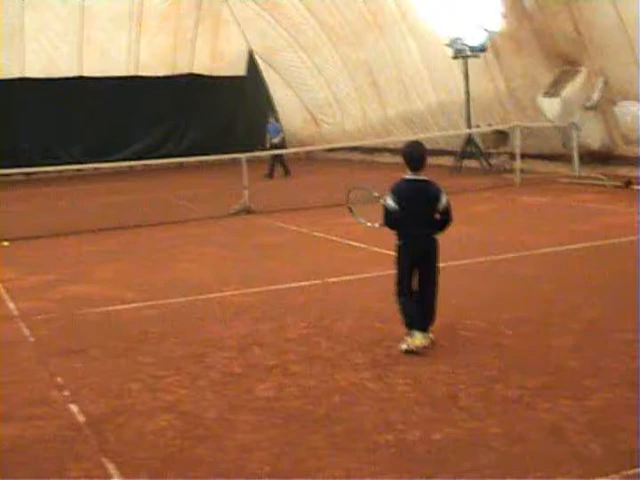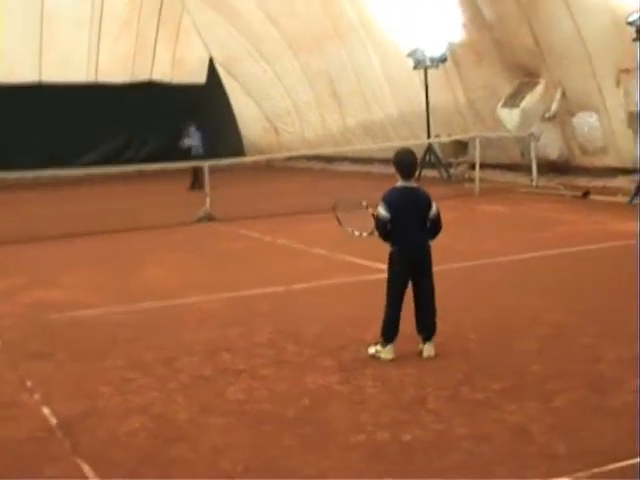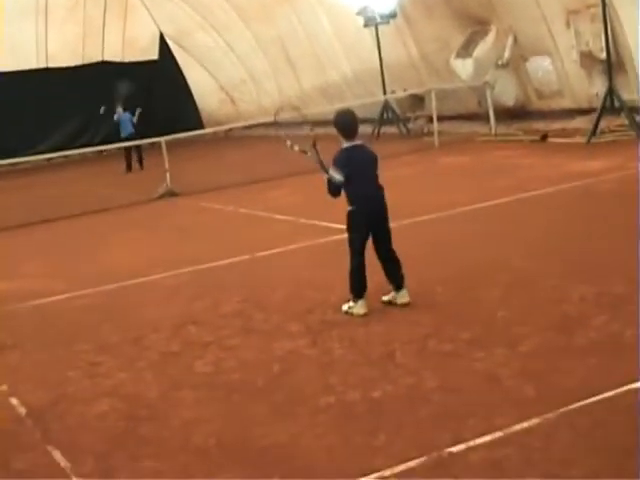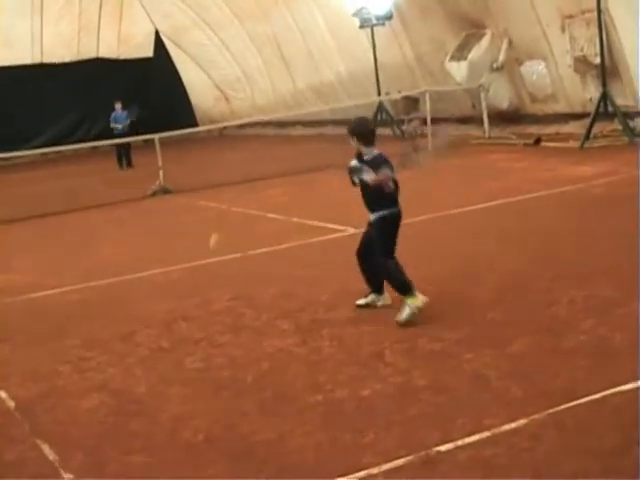
dt=1s
person 1, frame 1
left shoulder: (398, 189)
right shoulder: (434, 190)
left elbow: (390, 219)
right elbow: (446, 218)
left hip: (407, 245)
right hip: (428, 245)
left knee: (404, 290)
right knee: (428, 288)
left ankle: (415, 332)
right ankle: (425, 331)
person 1, frame 2
left shoulder: (390, 197)
right shoulder: (425, 197)
left elbow: (382, 228)
right elbow: (436, 225)
left wrist: (393, 239)
left hip: (400, 254)
right hip: (422, 254)
left knee: (394, 299)
right knee: (424, 298)
left ankle: (387, 345)
right ankle: (427, 343)
person 1, frame 3
left shoulder: (340, 158)
right shoulder: (369, 153)
left elbow: (334, 191)
left wrist: (330, 181)
left hip: (358, 210)
right hip: (378, 205)
left knee: (357, 255)
right knee: (385, 249)
left ankle: (358, 301)
right ankle: (400, 290)
person 1, frame 4
left shoulder: (381, 162)
right shoulder: (358, 160)
left elbow: (392, 189)
right elbow: (355, 176)
left wrist: (385, 182)
right wrist: (370, 179)
left hip: (387, 216)
right hip: (377, 217)
left knee: (382, 258)
right knee: (364, 255)
left ankle: (412, 297)
right ankle: (378, 294)
